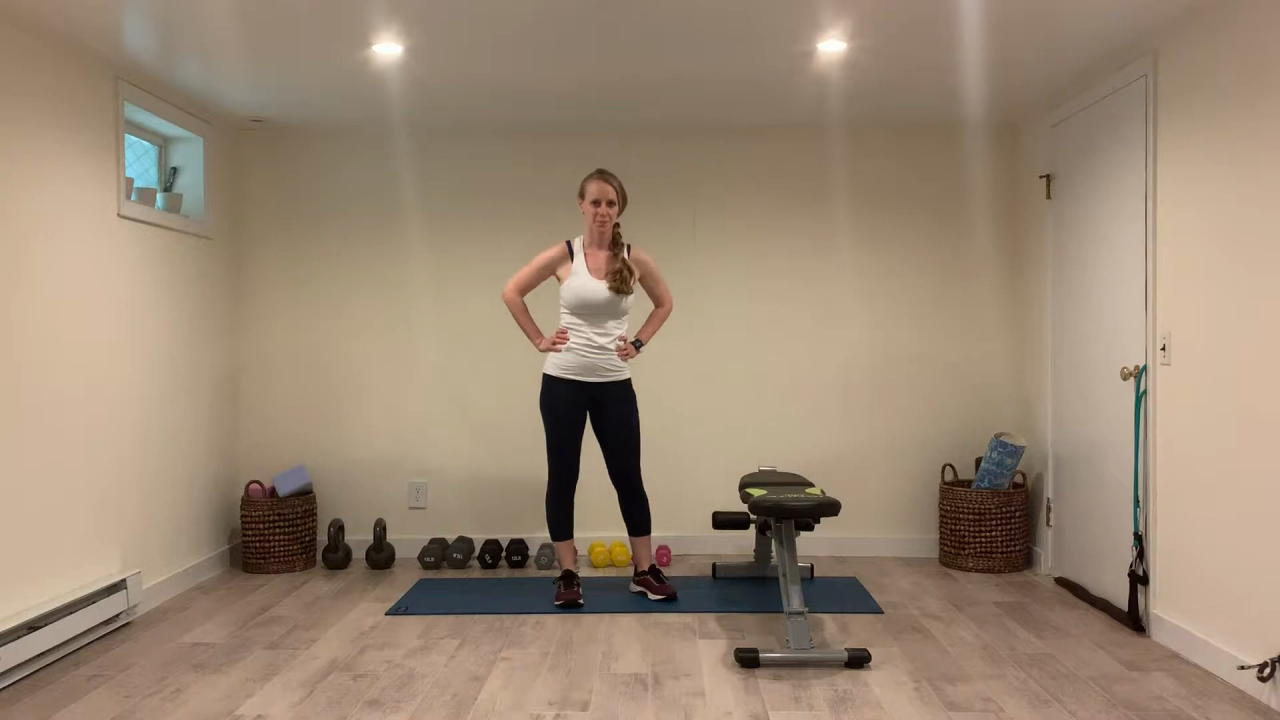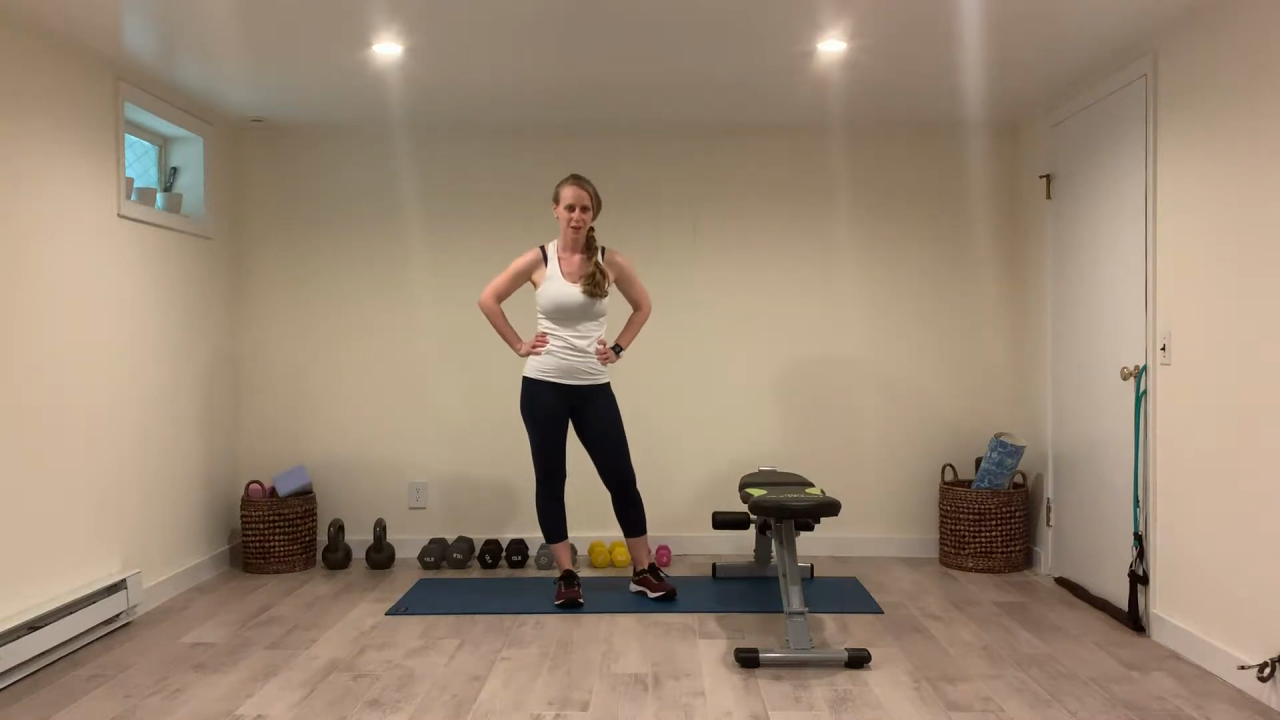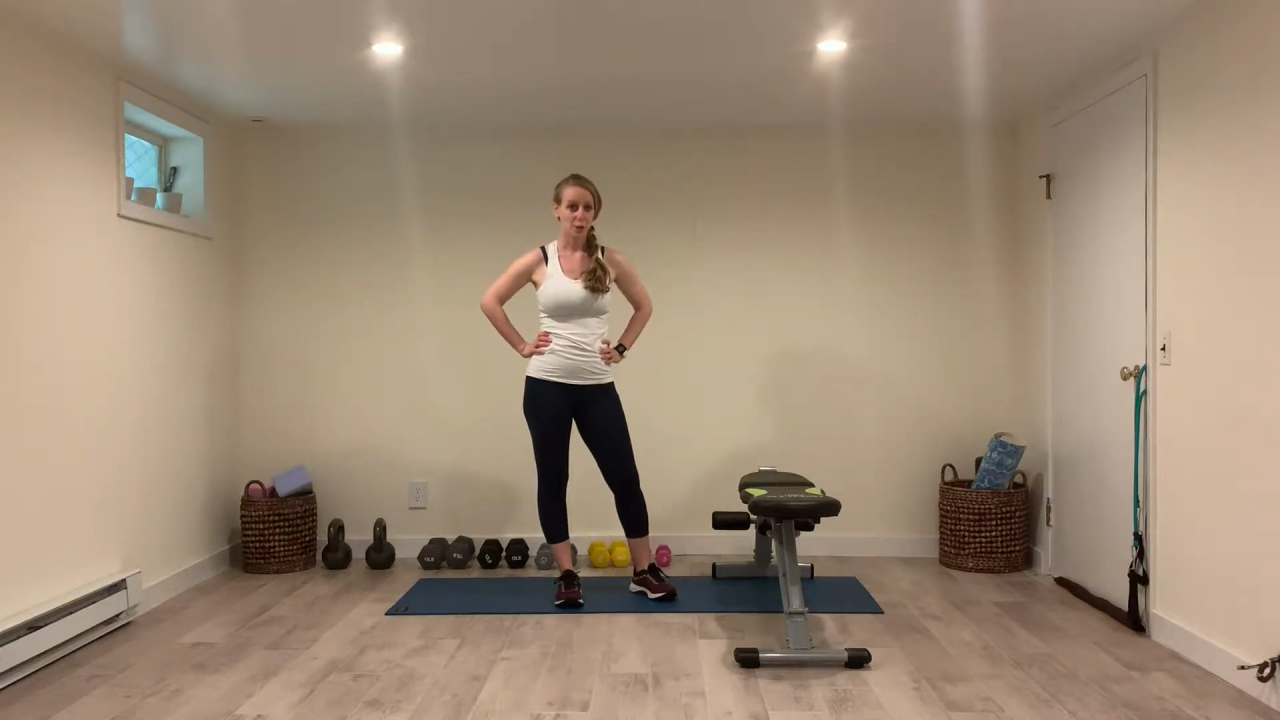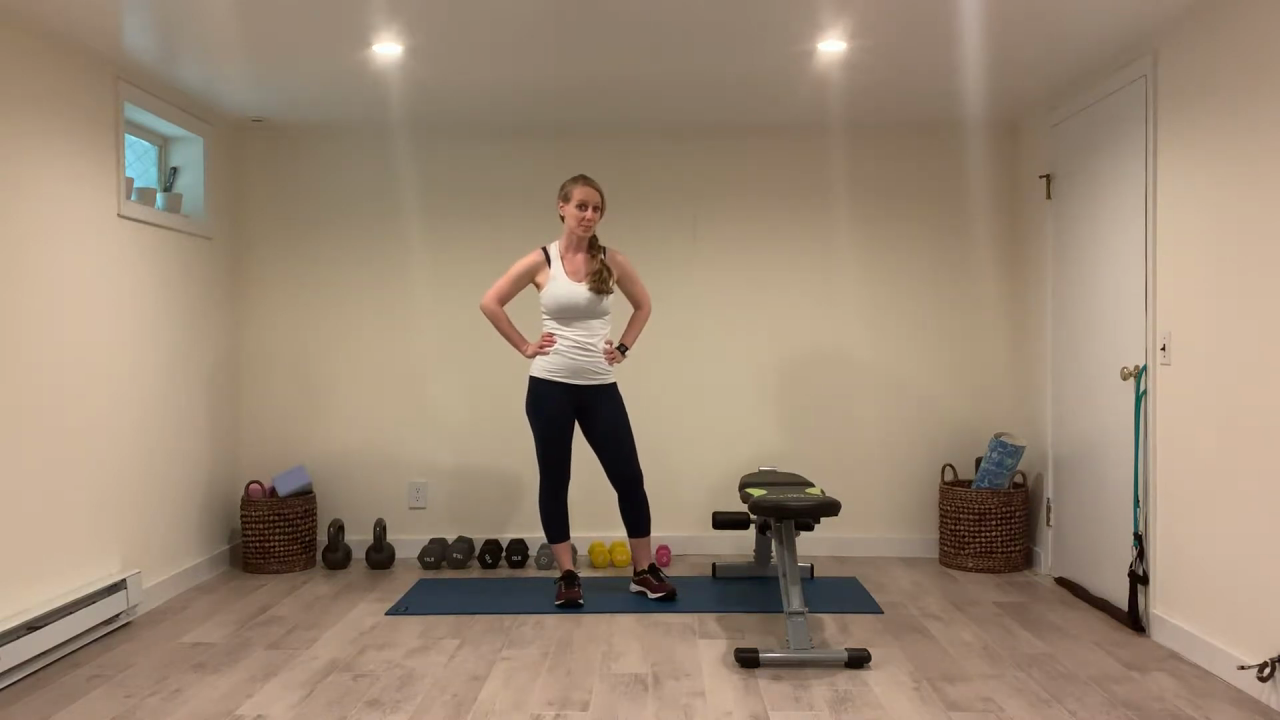
dt=1s
person 1, frame 1
left shoulder: (635, 260)
right shoulder: (562, 255)
left elbow: (664, 303)
right elbow: (512, 292)
left wrist: (639, 344)
right wrist: (539, 340)
left hip: (614, 385)
right hip: (564, 382)
left knee: (628, 478)
right knee: (563, 477)
left ankle: (645, 572)
right ankle: (567, 576)
person 1, frame 2
left shoulder: (610, 262)
right shoulder: (537, 260)
left elbow: (642, 305)
right elbow: (488, 299)
left wrist: (618, 348)
right wrist: (518, 345)
left hip: (593, 388)
right hip: (543, 386)
left knee: (621, 478)
right knee: (550, 480)
left ankle: (644, 571)
right ankle: (566, 576)
person 1, frame 3
left shoulder: (611, 260)
right shoulder: (538, 260)
left elbow: (644, 305)
right elbow: (490, 302)
left wrist: (622, 349)
right wrist: (522, 347)
left hip: (597, 387)
right hip: (547, 385)
left knee: (624, 478)
right knee: (553, 480)
left ankle: (644, 572)
right ankle: (566, 576)
person 1, frame 4
left shoulder: (612, 261)
right shoulder: (540, 261)
left elbow: (643, 305)
right elbow: (490, 303)
left wrist: (623, 348)
right wrist: (524, 347)
left hip: (600, 388)
right hip: (550, 386)
left knee: (629, 477)
right knee: (554, 481)
left ankle: (644, 572)
right ankle: (567, 576)
